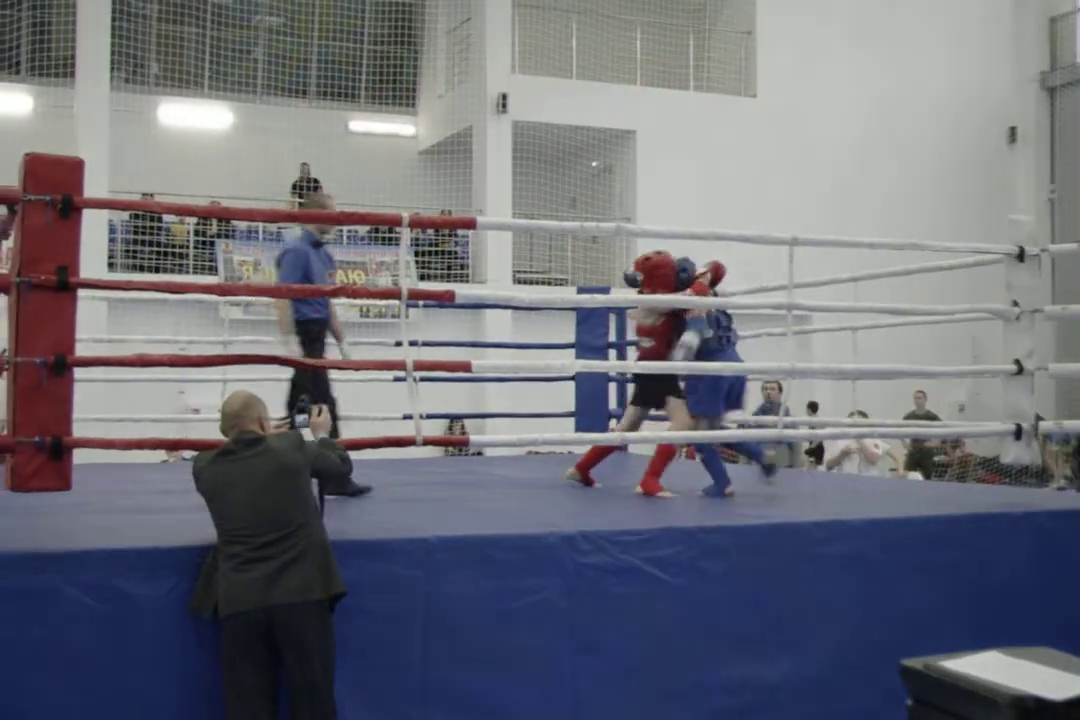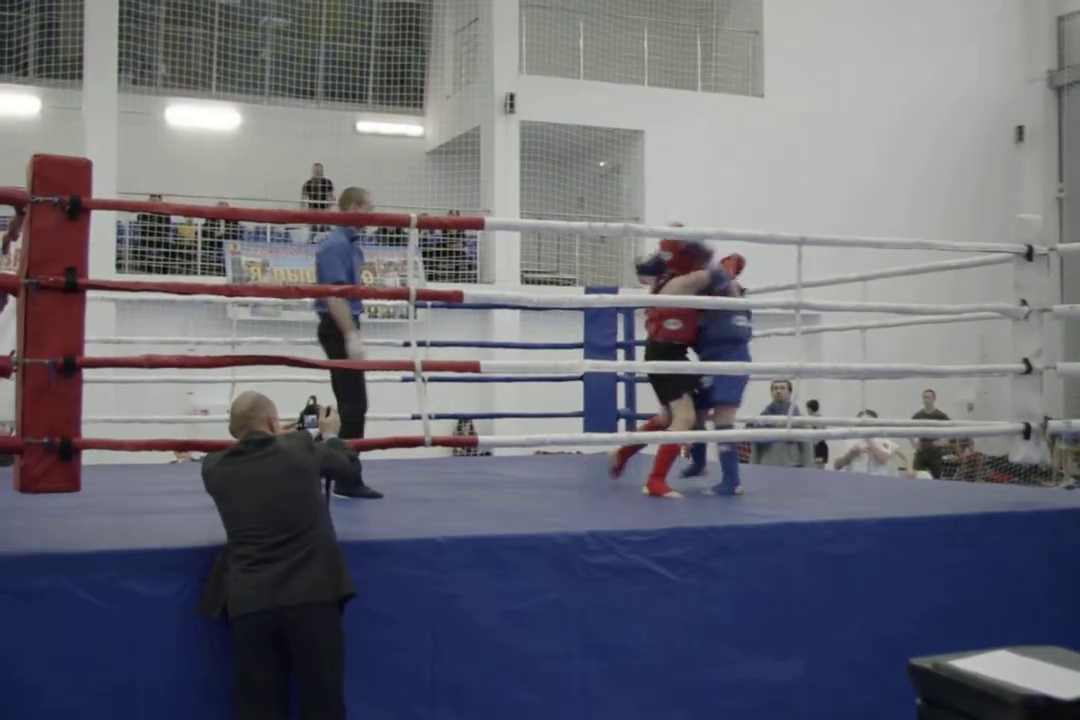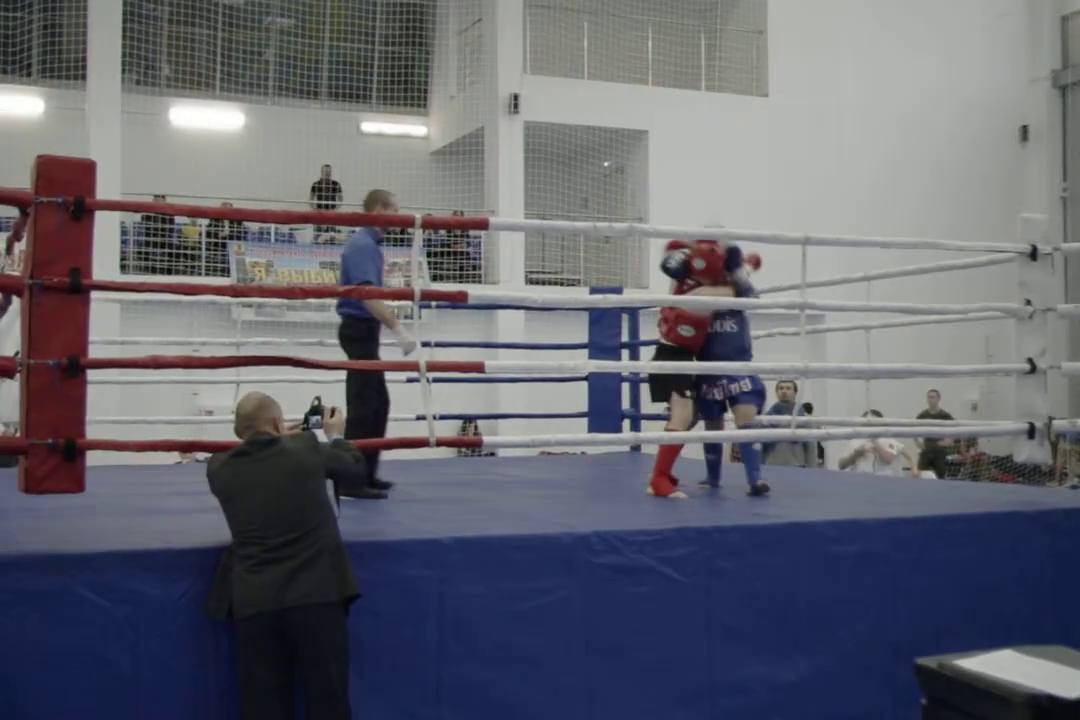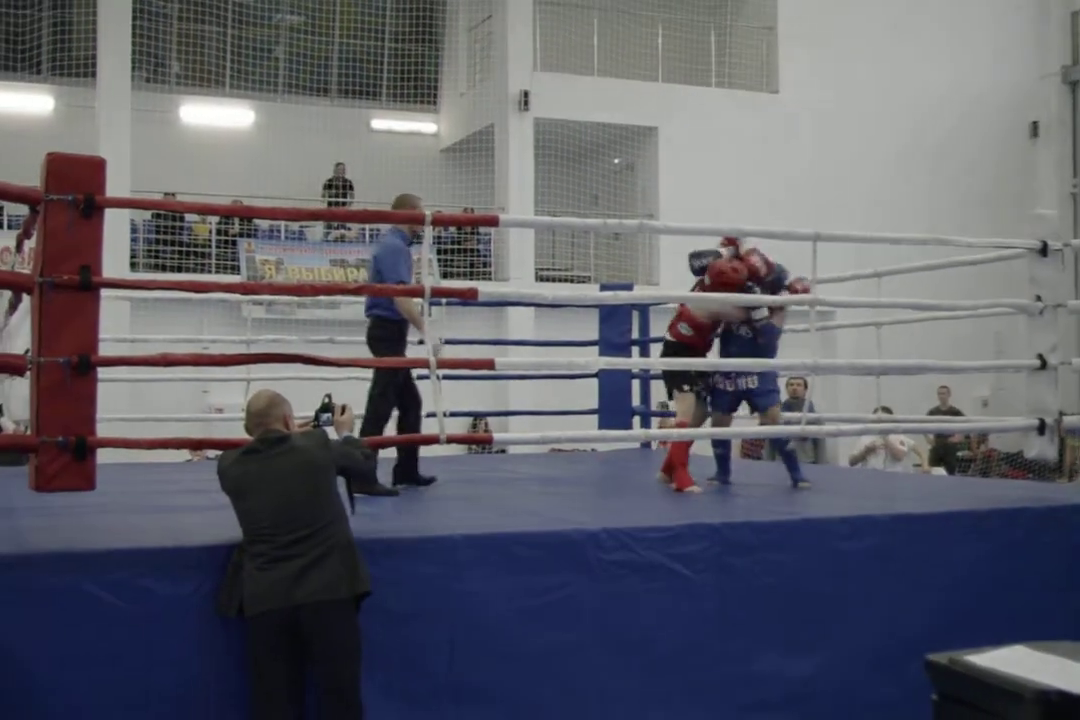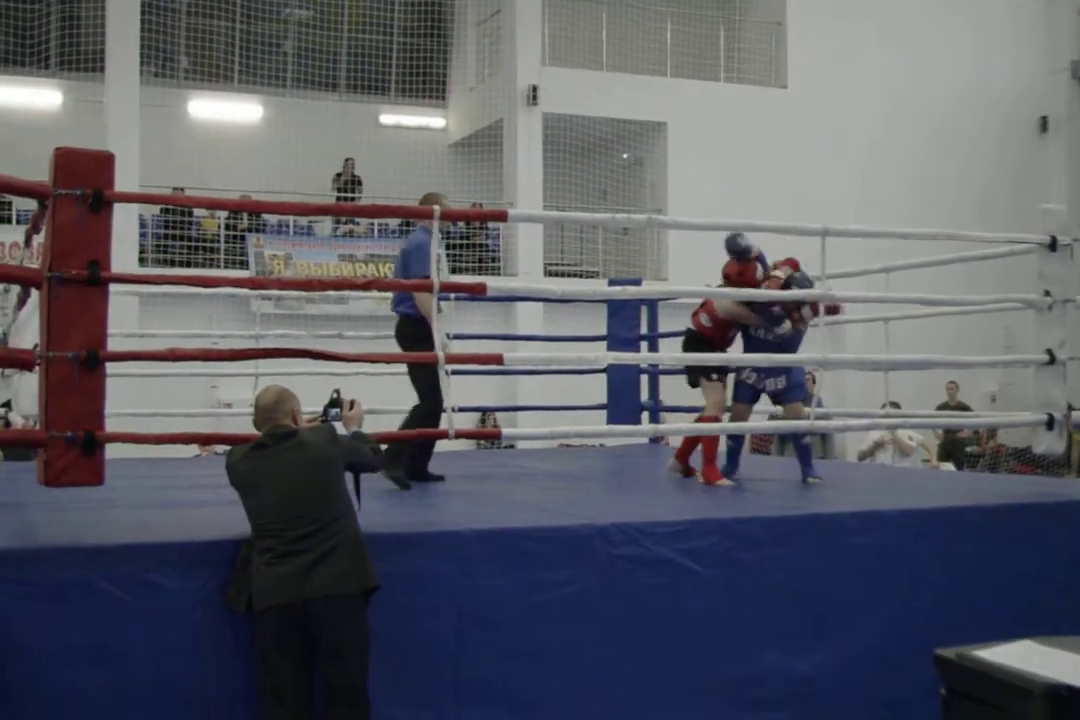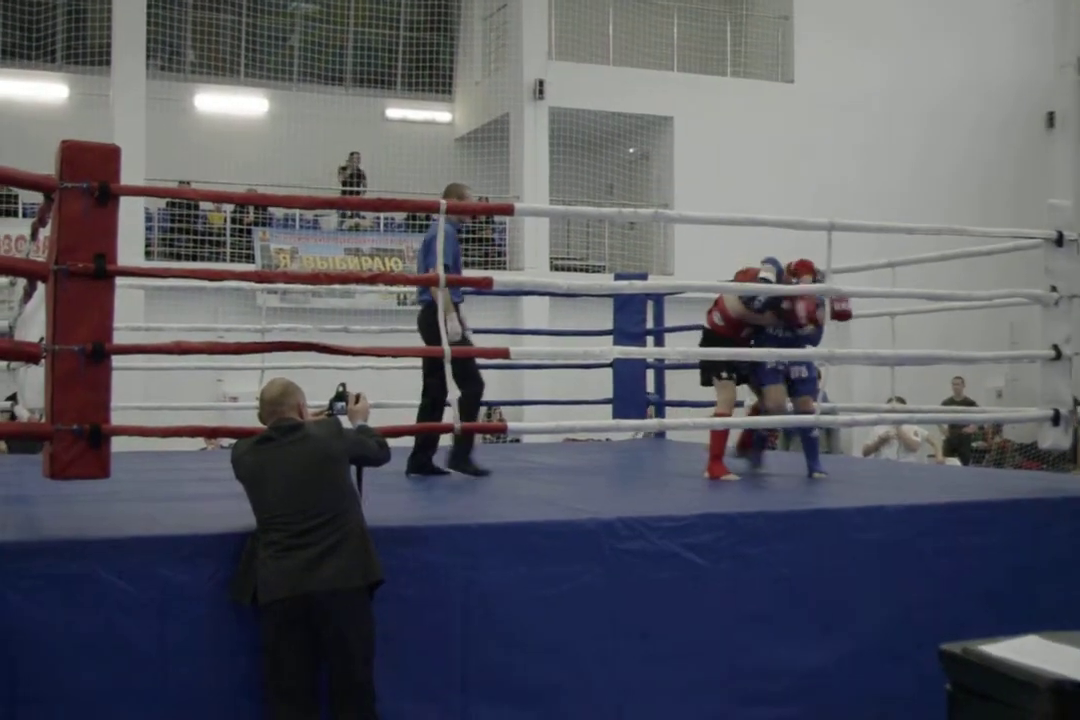
dt=0.2s
person 1, frame 1
left shoulder: (206, 468)
right shoulder: (292, 448)
right elbow: (342, 467)
right wrist: (322, 435)
left hip: (239, 602)
right hip: (302, 594)
person 1, frame 2
left shoulder: (215, 468)
right shoulder: (302, 449)
right elbow: (349, 467)
right wrist: (330, 435)
left hip: (249, 603)
right hip: (311, 595)
person 1, frame 3
left shoulder: (220, 469)
right shoulder: (306, 450)
right elbow: (356, 471)
right wrist: (335, 436)
left hip: (254, 603)
right hip: (317, 595)
person 1, frame 4
left shoulder: (231, 467)
right shoulder: (317, 447)
right elbow: (366, 466)
right wrist: (345, 434)
left hip: (265, 601)
right hip: (328, 592)
person 1, frame 5
left shoulder: (239, 461)
right shoulder: (325, 442)
right elbow: (373, 460)
right wrist: (354, 428)
left hip: (273, 594)
right hip: (336, 587)
person 1, frame 6
left shoulder: (245, 455)
right shoulder: (330, 435)
right elbow: (380, 452)
right wrist: (359, 421)
left hip: (279, 589)
right hip: (341, 580)
right knee: (353, 688)
person 2, frame 1
left shoulder: (325, 255)
right shoulder: (296, 249)
right elbow: (284, 296)
left wrist: (340, 339)
right wrist: (290, 340)
left hip: (317, 334)
right hip: (304, 333)
left knee: (298, 406)
right knee: (324, 404)
person 2, frame 2
left shoulder: (353, 245)
right shoulder: (336, 245)
right elbow: (335, 295)
right wrist: (353, 336)
left hip: (345, 331)
right hip: (338, 333)
left knee: (348, 405)
right knee: (354, 406)
right ankle: (347, 480)
person 2, frame 3
left shoulder: (369, 244)
right shoulder: (362, 246)
right elbow: (369, 296)
right wrist: (398, 330)
left hip: (362, 331)
right hip: (360, 331)
left knee: (378, 404)
right knee: (362, 407)
left ankle: (365, 472)
person 2, frame 4
left shoulder: (394, 245)
right shoulder: (394, 247)
right elbow: (401, 297)
right wrist: (426, 331)
left hip: (389, 332)
right hip: (388, 332)
left knee: (410, 403)
right knee: (380, 406)
left ankle: (407, 470)
person 2, frame 5
left shoulder: (418, 242)
right shoulder: (422, 243)
right elbow: (421, 290)
right wrist: (437, 330)
left hip: (415, 328)
right hip: (417, 329)
left knee: (432, 401)
right knee: (430, 400)
left ankle: (416, 466)
right ankle: (393, 459)
person 2, frame 6
left shoulder: (442, 232)
right shoulder: (444, 233)
left wrist: (462, 324)
right wrist: (451, 317)
left hip: (433, 317)
right hip: (439, 317)
left knee: (434, 391)
right knee: (472, 385)
left ankle: (420, 460)
right ankle: (460, 455)
person 3, frame 1
left shoulder: (656, 294)
right shoulder: (655, 304)
left hip: (661, 370)
right hip: (655, 371)
left knee: (629, 426)
right knee: (682, 422)
left ankle: (581, 469)
right ankle: (650, 481)
person 3, frame 2
left shoulder: (659, 279)
right shoulder: (680, 285)
left elbow: (643, 271)
left hip: (660, 352)
right hip: (666, 356)
left knee: (668, 416)
right knee: (685, 419)
left ankle: (622, 455)
right ankle: (656, 481)
person 3, frame 3
left shoulder: (682, 281)
right shoulder: (708, 294)
left elbow: (671, 259)
left hip: (669, 354)
right hip: (675, 359)
left knee: (689, 415)
right knee: (682, 418)
left ankle: (663, 469)
right ankle: (658, 481)
person 3, frame 4
left shoulder: (709, 281)
right shoulder: (713, 305)
right elbow: (748, 313)
left hip: (692, 355)
right hip: (679, 355)
left knee: (698, 414)
right knee: (686, 412)
left ankle: (669, 469)
right ankle: (680, 474)
person 3, frame 5
left shoulder: (740, 274)
right shoulder: (733, 305)
right elbow: (763, 320)
left hip: (714, 346)
right hip: (700, 345)
left knee: (715, 406)
right knee: (716, 404)
left ankle: (681, 459)
right ankle: (708, 469)
person 3, frame 6
left shoulder: (753, 281)
right shoulder: (741, 306)
right elbow: (776, 319)
left hip: (738, 344)
right hip: (717, 344)
right knee: (727, 401)
right ankle: (715, 465)
person 4, frame 1
right shoulder: (704, 294)
left elbow: (696, 325)
left wrist: (679, 356)
right hip: (729, 364)
left knee: (696, 427)
right knee: (712, 426)
left ankle: (722, 484)
right ankle: (761, 457)
person 4, frame 2
left shoulder: (727, 286)
left hip: (730, 360)
right hip: (712, 362)
left knee: (723, 420)
right knee: (694, 416)
left ankle: (731, 482)
right ankle: (698, 463)
person 4, frame 3
left shoulder: (738, 298)
left elbow: (746, 289)
left hip: (738, 373)
right hip: (710, 376)
left knee: (746, 424)
right knee: (712, 429)
left ankle: (755, 480)
right ankle: (713, 477)
person 4, frame 4
left shoulder: (776, 310)
left elbow: (767, 334)
left hip: (758, 373)
right hip: (727, 371)
left knee: (773, 423)
right knee: (719, 425)
left ankle: (796, 473)
right ankle: (722, 474)
person 4, frame 5
left shoulder: (800, 313)
right shoulder: (769, 291)
left elbow: (789, 343)
left hip: (783, 368)
right hip: (752, 365)
left knee: (796, 417)
right knee: (738, 417)
left ankle: (808, 470)
right ankle: (730, 467)
person 4, frame 6
left shoulder: (816, 309)
left elbow: (811, 336)
left knee: (806, 409)
right knee: (776, 406)
left ankle: (814, 465)
right ankle: (757, 447)
